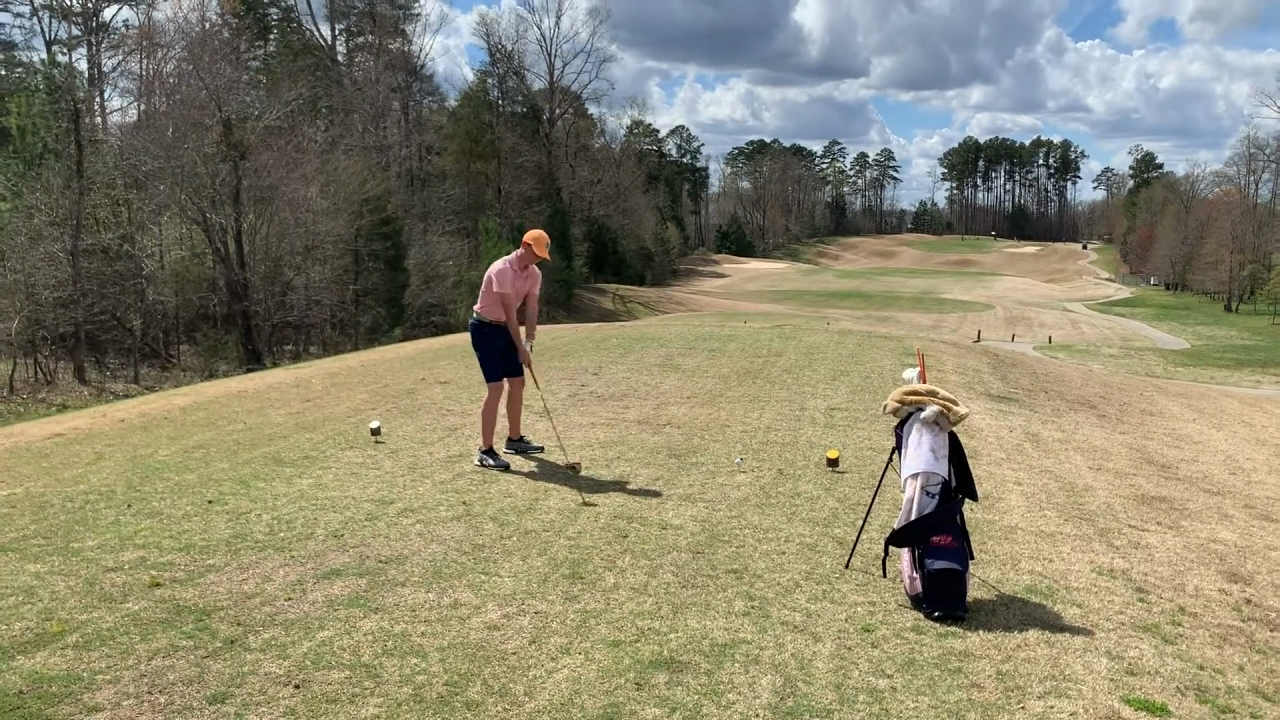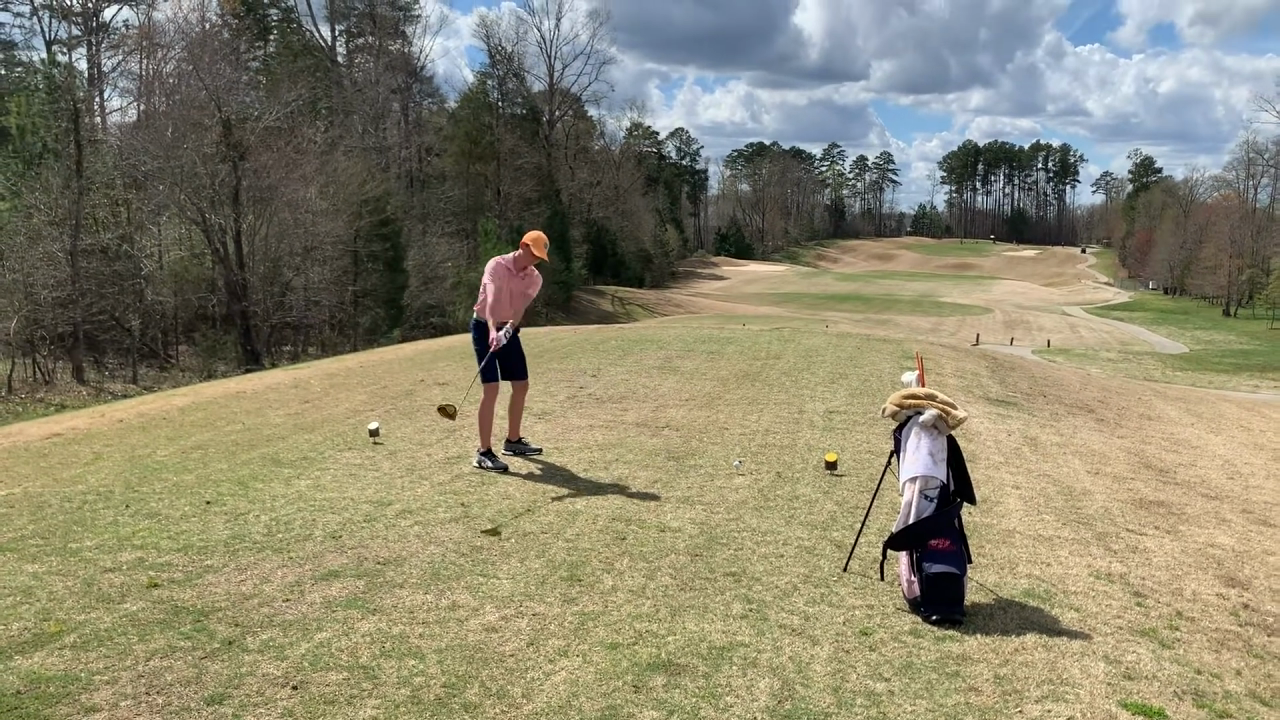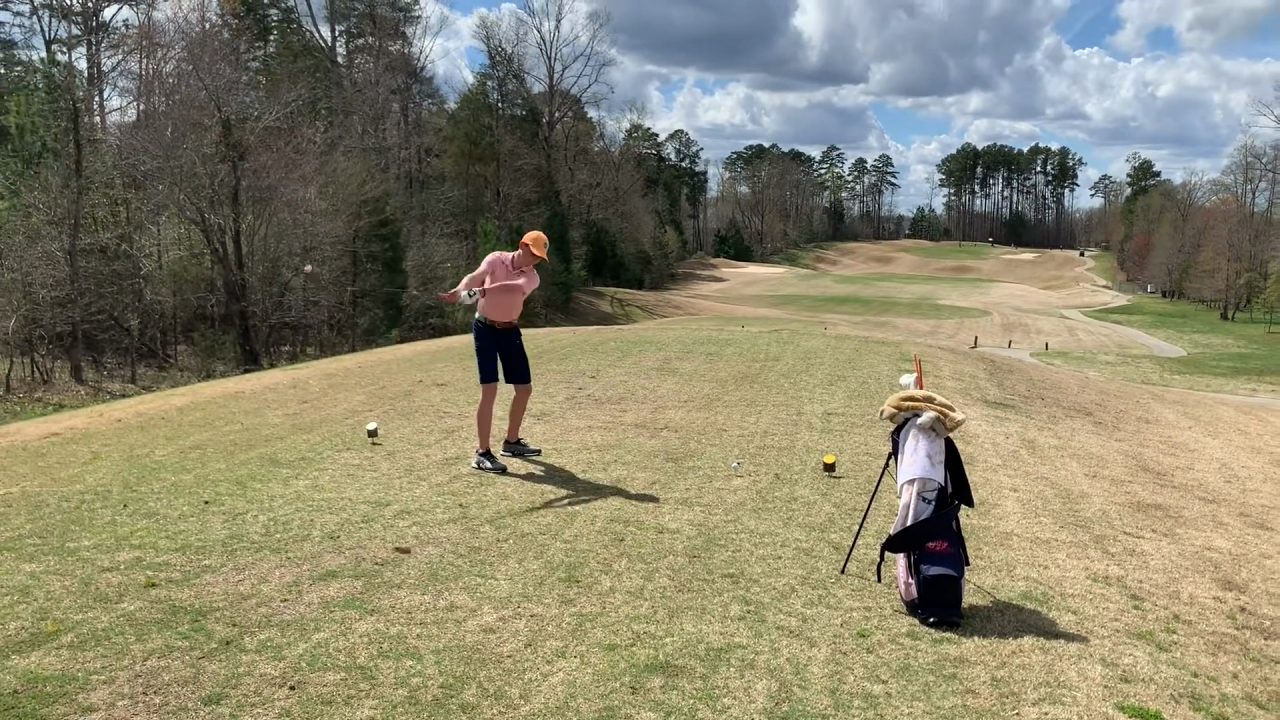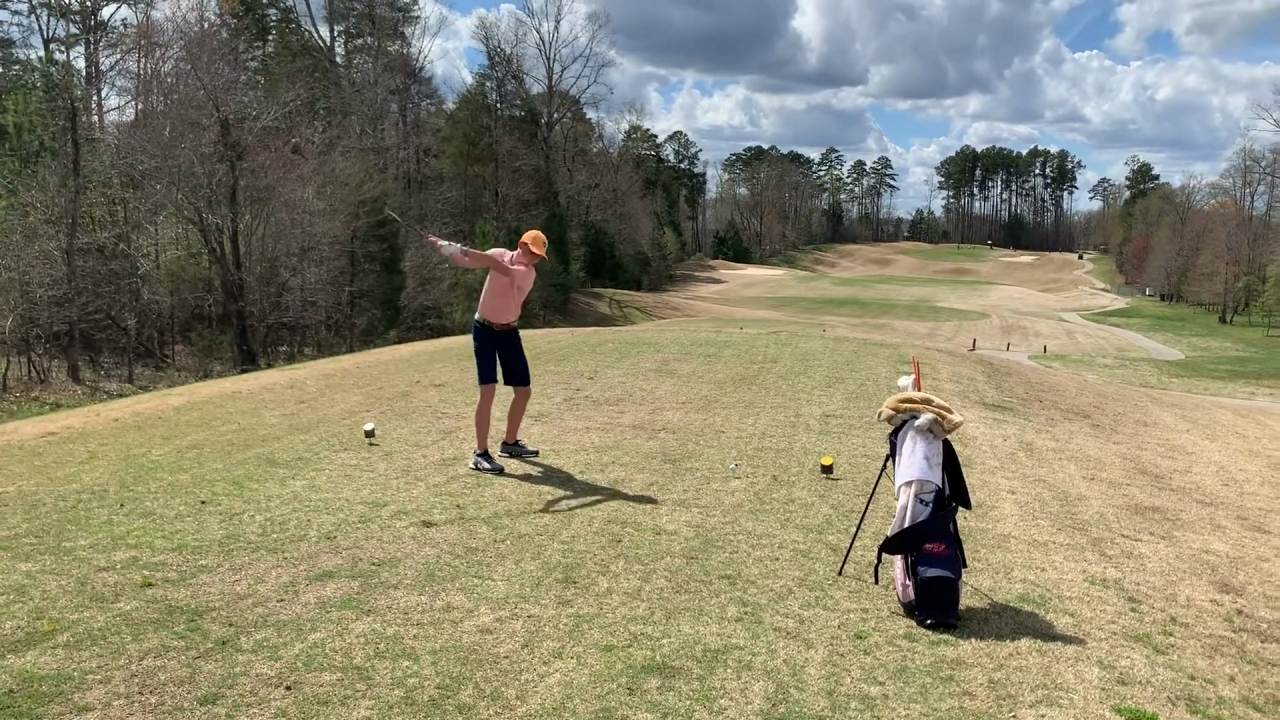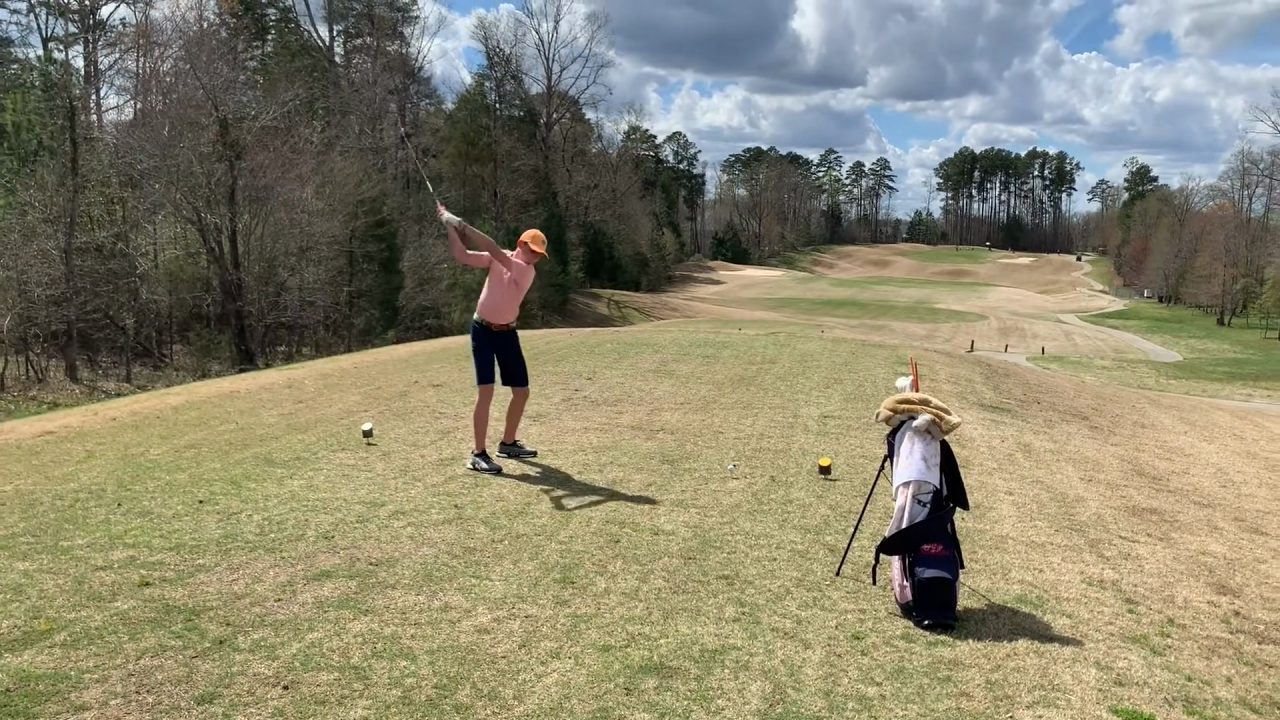
dt=0.1s
person 1, frame 1
left shoulder: (535, 274)
right shoulder: (502, 268)
left elbow: (531, 309)
right elbow: (509, 311)
left wrist: (528, 342)
right wrist: (520, 346)
left hip: (504, 329)
right hip: (485, 329)
left knee: (517, 383)
right knee: (496, 388)
left ankle: (514, 438)
right ankle: (485, 451)
person 1, frame 2
left shoulder: (535, 278)
right shoulder: (497, 264)
left elbow: (521, 306)
right elbow: (491, 299)
left wrist: (507, 330)
right wrist: (492, 330)
left hip: (510, 330)
right hip: (483, 328)
left knee: (521, 386)
right knee: (491, 389)
left ankle: (514, 440)
right ankle: (484, 453)
person 1, frame 3
left shoulder: (532, 278)
right shoulder: (496, 259)
left elbow: (508, 287)
right elbow: (475, 277)
left wrist: (479, 292)
right wrist: (459, 290)
left hip: (510, 332)
right hip: (486, 326)
left knee: (524, 389)
right knee: (489, 390)
left ankle: (512, 441)
right ankle: (482, 453)
person 1, frame 4
left shoulder: (528, 274)
right shoulder: (500, 256)
left elbow: (496, 266)
right elbow: (464, 260)
left wrist: (462, 251)
right wrist: (445, 246)
left hip: (509, 333)
right hip: (484, 330)
left knee: (524, 391)
right knee: (488, 392)
left ankle: (510, 443)
right ankle: (480, 454)
person 1, frame 5
left shoulder: (526, 270)
right shoulder: (498, 257)
left elbow: (494, 250)
right elbow: (462, 256)
left wrist: (460, 224)
right wrist: (453, 226)
left hip: (506, 333)
right hip: (482, 330)
left knee: (522, 392)
right knee: (485, 391)
left ankle: (508, 443)
right ankle: (478, 454)
